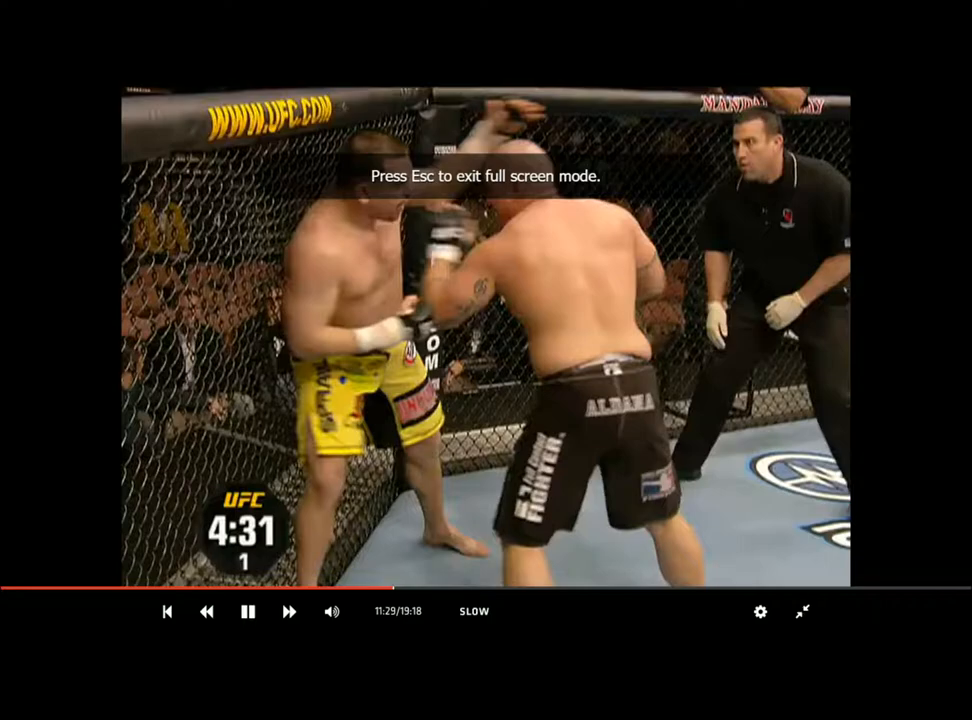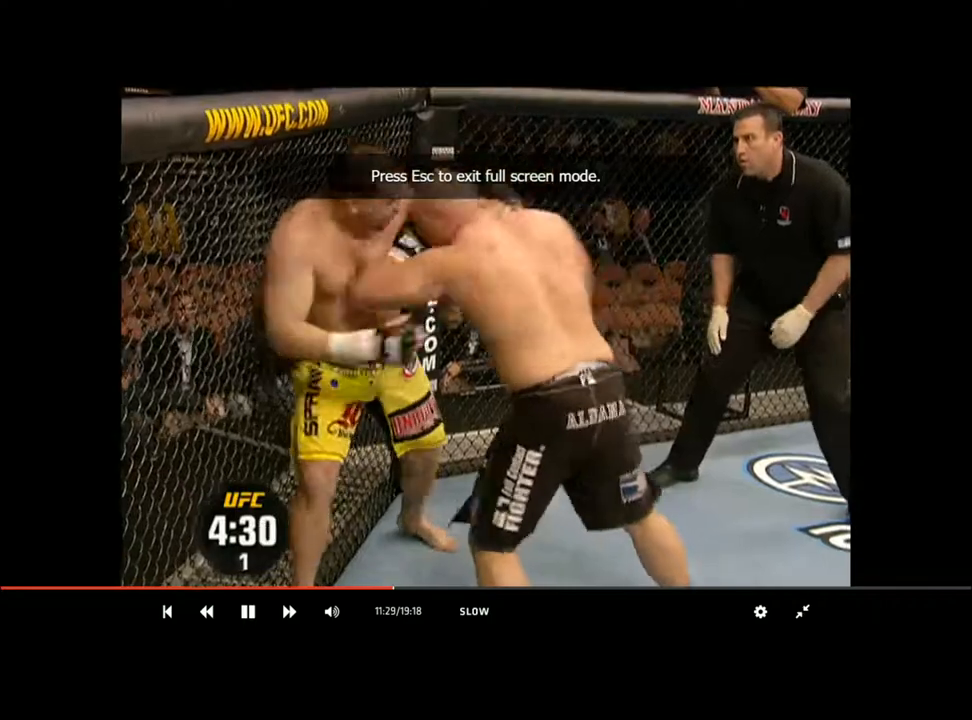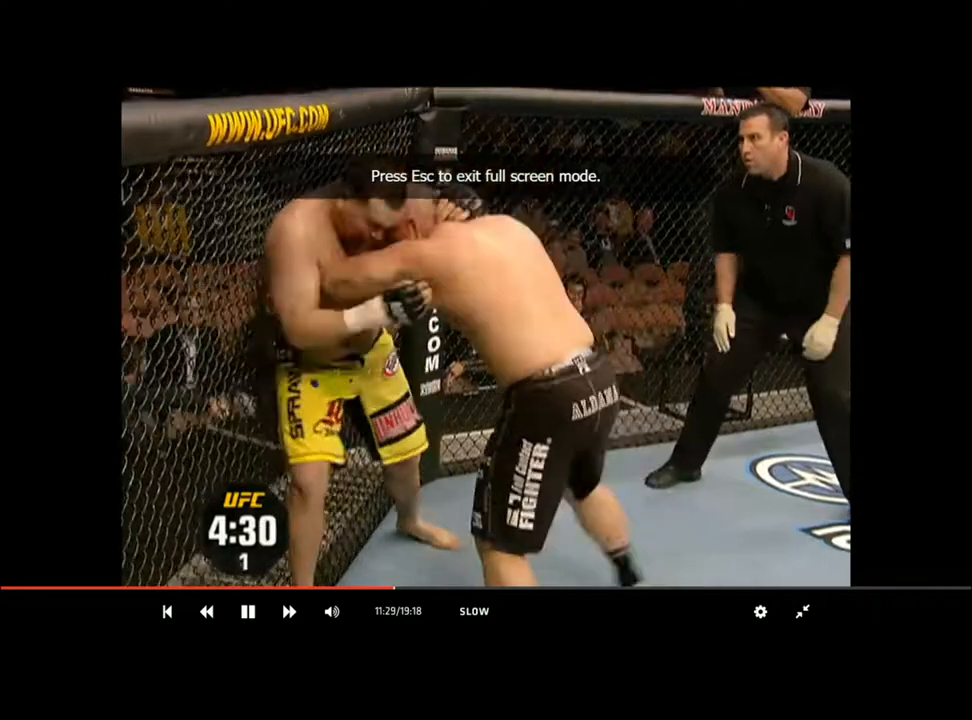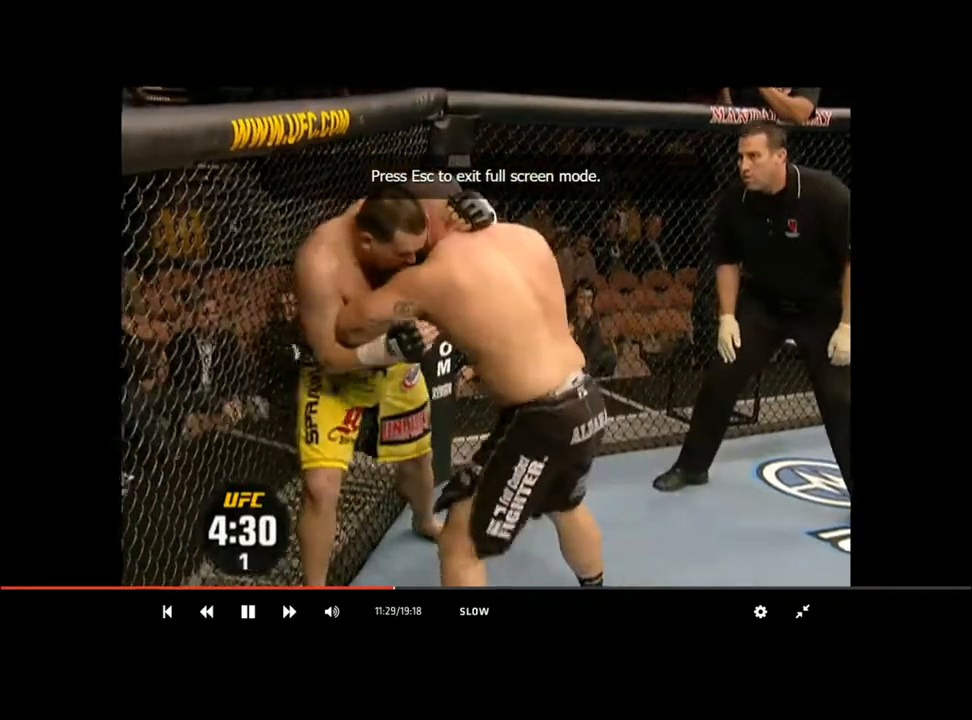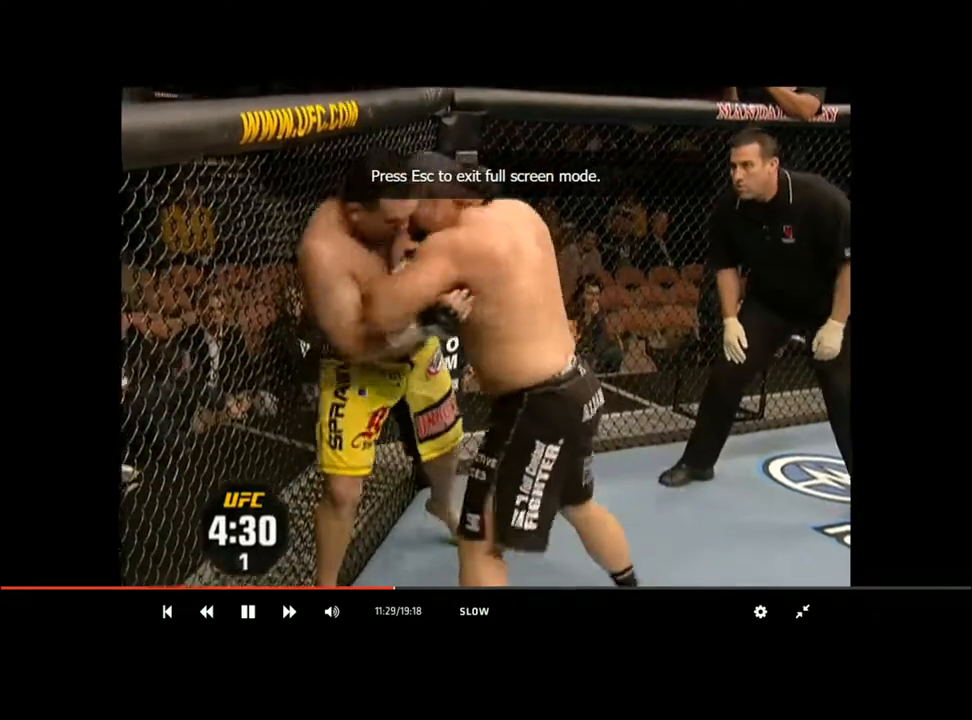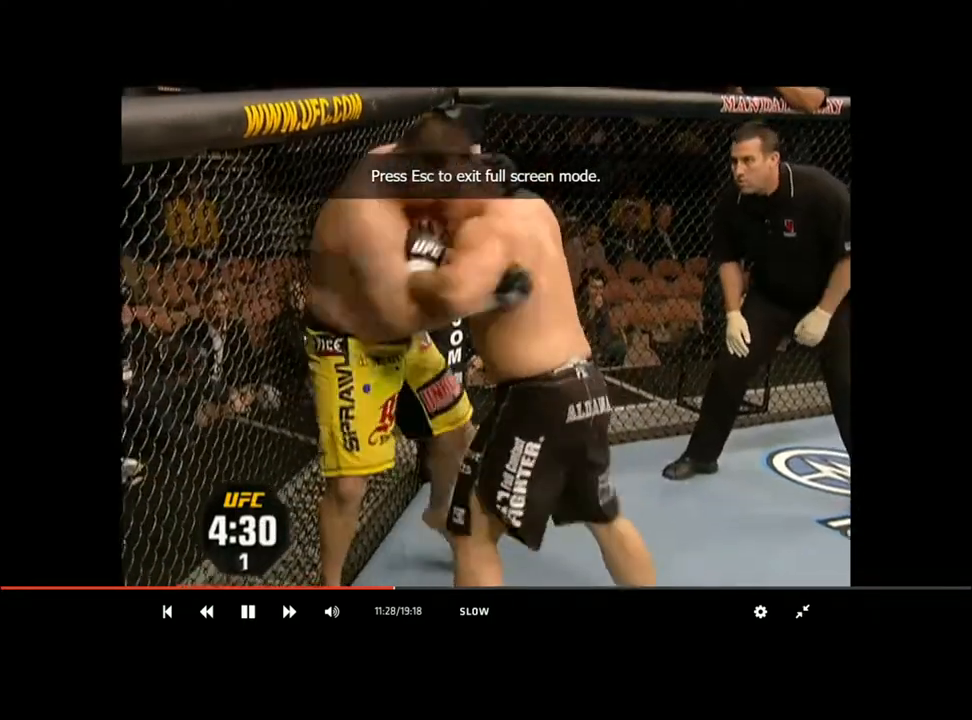
dt=0.2s
person 1, frame 1
left shoulder: (395, 188)
right shoulder: (318, 246)
left elbow: (449, 178)
right elbow: (307, 337)
left wrist: (493, 125)
right wrist: (385, 334)
left hip: (392, 341)
right hip: (332, 357)
left knee: (424, 439)
right knee: (327, 480)
left ankle: (438, 528)
right ankle: (306, 591)
person 1, frame 2
left shoulder: (394, 208)
right shoulder: (297, 238)
right elbow: (284, 335)
right wrist: (362, 346)
left hip: (394, 351)
right hip: (329, 365)
left knee: (427, 446)
right knee: (317, 482)
left ankle: (413, 518)
right ankle: (302, 588)
person 1, frame 3
left shoulder: (380, 213)
right shoulder: (295, 232)
right elbow: (300, 330)
left wrist: (453, 211)
right wrist: (379, 311)
left hip: (373, 353)
right hip: (311, 364)
left knee: (406, 452)
right knee: (310, 484)
left ankle: (410, 519)
right ankle: (303, 591)
person 1, frame 4
left shoulder: (404, 215)
right shoulder: (321, 265)
right elbow: (333, 355)
right wrist: (388, 350)
left hip: (396, 361)
right hip: (335, 372)
left knee: (415, 455)
right knee: (322, 487)
left ankle: (425, 519)
right ankle: (315, 589)
person 1, frame 5
left shoulder: (397, 190)
right shoulder: (323, 249)
right elbow: (353, 342)
right wrist: (417, 325)
left hip: (418, 351)
right hip: (356, 365)
left knee: (444, 444)
right knee: (343, 490)
left ankle: (442, 506)
right ankle: (325, 588)
person 1, frame 6
left shoulder: (394, 160)
right shoulder: (367, 215)
right elbow: (402, 317)
left hip: (398, 336)
right hip: (351, 347)
left knee: (456, 430)
right knee: (349, 485)
left ankle: (442, 510)
right ankle: (329, 586)
person 2, frame 1
left shoulder: (501, 250)
right shoulder: (615, 216)
left elbow: (442, 312)
right elbow: (655, 284)
left wrist: (442, 251)
left hip: (573, 398)
right hip: (637, 387)
left knee: (522, 538)
right knee: (664, 517)
person 2, frame 2
left shoulder: (451, 262)
right shoulder: (550, 224)
left elbow: (365, 291)
left hip: (547, 409)
right hip: (607, 392)
left knee: (491, 543)
right knee: (639, 514)
right ankle: (682, 588)
person 2, frame 3
left shoulder: (425, 255)
right shoulder: (505, 227)
left elbow: (335, 281)
left hip: (545, 401)
right hip: (592, 377)
left knee: (499, 545)
right knee: (583, 484)
right ankle: (625, 571)
person 2, frame 4
left shoulder: (431, 277)
right shoulder: (527, 236)
left elbow: (348, 329)
left hip: (540, 422)
right hip: (584, 403)
left knee: (460, 544)
right knee: (565, 507)
right ankle: (595, 585)
person 2, frame 5
left shoulder: (453, 246)
right shoulder: (520, 213)
left elbow: (380, 317)
left wrist: (381, 280)
left hip: (537, 405)
right hip: (573, 388)
left knee: (480, 542)
right knee: (577, 502)
right ankle: (627, 583)
person 2, frame 6
left shoulder: (484, 229)
right shoulder: (532, 208)
left elbow: (459, 298)
left wrist: (415, 274)
left hip: (536, 399)
right hip: (584, 389)
left knee: (473, 536)
right knee: (604, 517)
person 3, frame 1
left shoulder: (824, 184)
right shoulder: (730, 192)
left elbow: (846, 253)
right elbow: (715, 246)
left wrist: (800, 300)
right wrist: (715, 303)
left hip: (822, 302)
right hip: (758, 298)
left knee: (835, 394)
right knee: (717, 376)
left ankle: (848, 482)
right ankle: (686, 461)
person 3, frame 2
left shoulder: (822, 184)
right shoulder: (730, 191)
left elbow: (842, 256)
right elbow: (722, 250)
left wrist: (804, 312)
right wrist: (719, 307)
left hip: (818, 309)
right hip: (753, 301)
left knee: (831, 398)
right knee: (713, 378)
left ankle: (849, 489)
right ankle: (682, 463)
person 3, frame 3
left shoulder: (827, 184)
right shoulder: (735, 190)
left elbow: (847, 256)
right elbow: (726, 249)
left wrist: (831, 321)
right wrist: (725, 305)
left hip: (818, 307)
right hip: (756, 301)
left knee: (835, 398)
right knee: (716, 377)
left ankle: (848, 486)
right ankle: (685, 463)
person 3, frame 4
left shoulder: (827, 194)
right shoulder: (734, 202)
left elbow: (849, 261)
right elbow: (727, 261)
left wrist: (845, 326)
right wrist: (727, 316)
left hip: (823, 311)
right hip: (762, 306)
left knee: (840, 399)
right knee: (720, 380)
left ankle: (850, 486)
right ankle: (692, 466)
person 3, frame 5
left shoulder: (821, 198)
right shoulder: (729, 209)
left elbow: (848, 262)
right elbow: (725, 265)
left wrist: (835, 324)
right wrist: (730, 319)
left hip: (827, 307)
right hip: (766, 303)
left knee: (843, 394)
right knee: (725, 377)
right ankle: (697, 462)
person 3, frame 6
left shoulder: (823, 191)
right shoulder: (732, 203)
left elbow: (848, 256)
right elbow: (728, 259)
left wrist: (823, 313)
right wrist: (734, 313)
left hip: (832, 299)
right hip: (769, 296)
left knee: (844, 384)
right knee: (729, 368)
right ankle: (701, 454)
